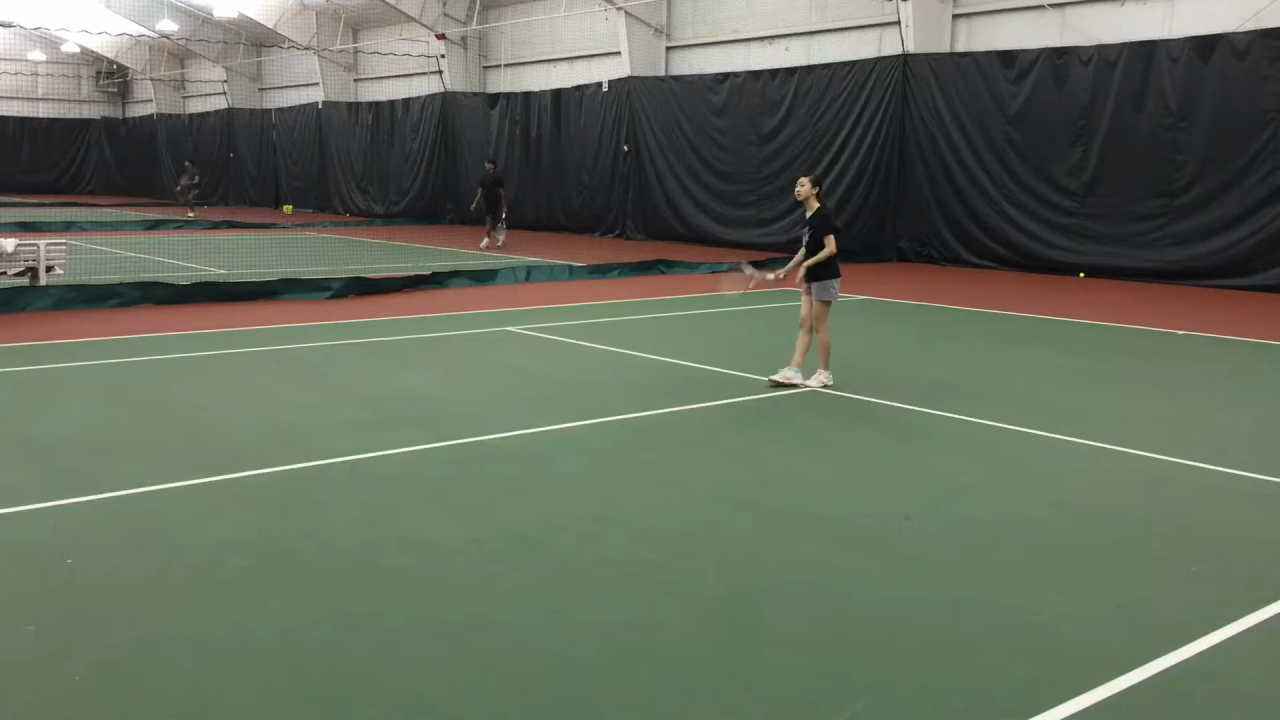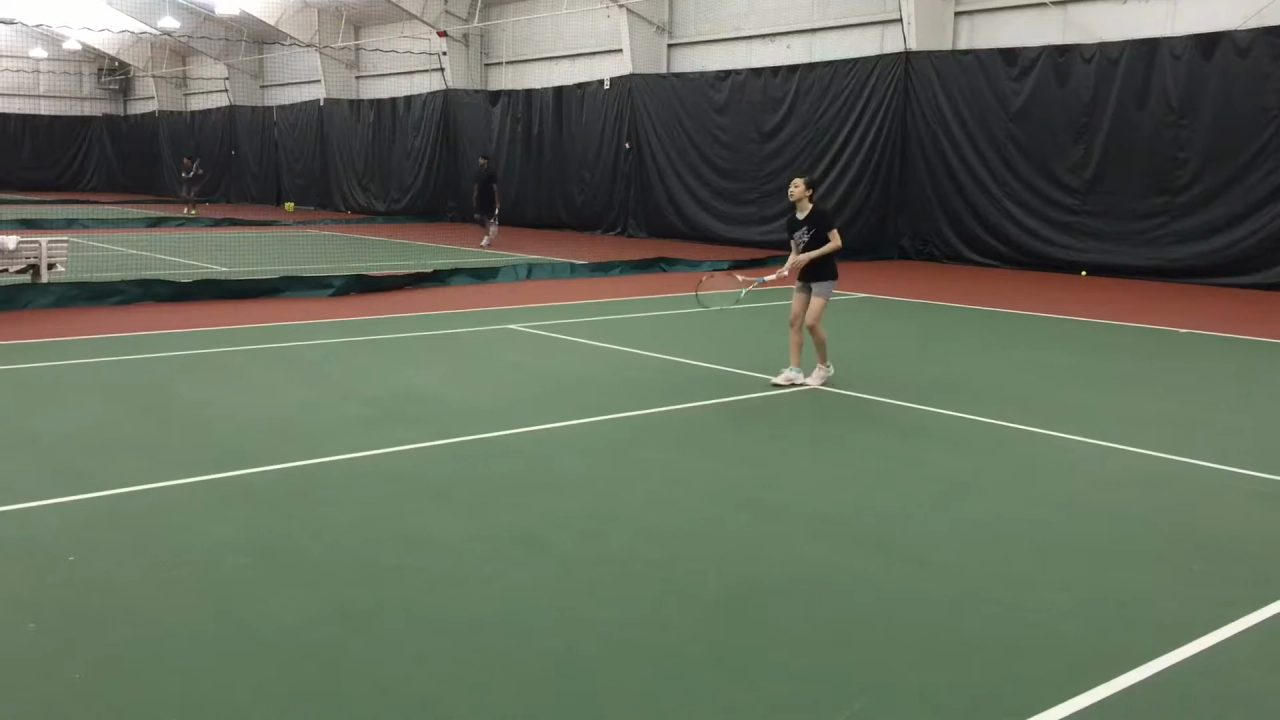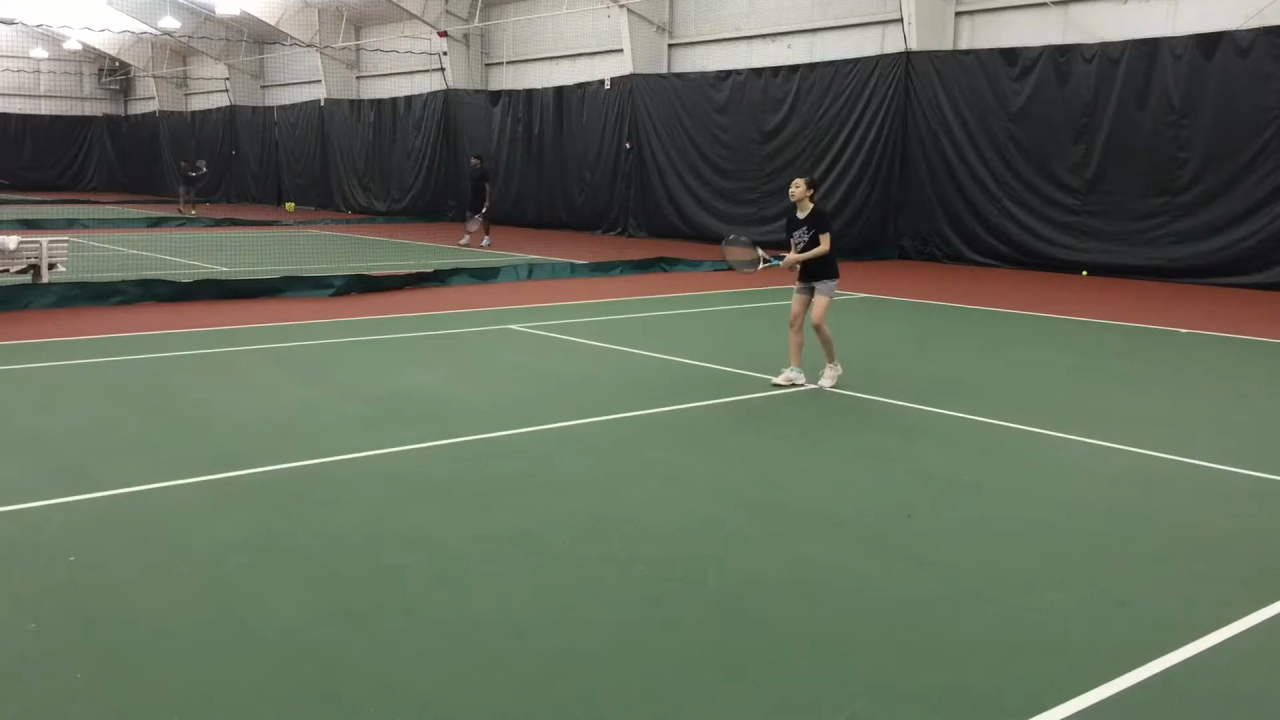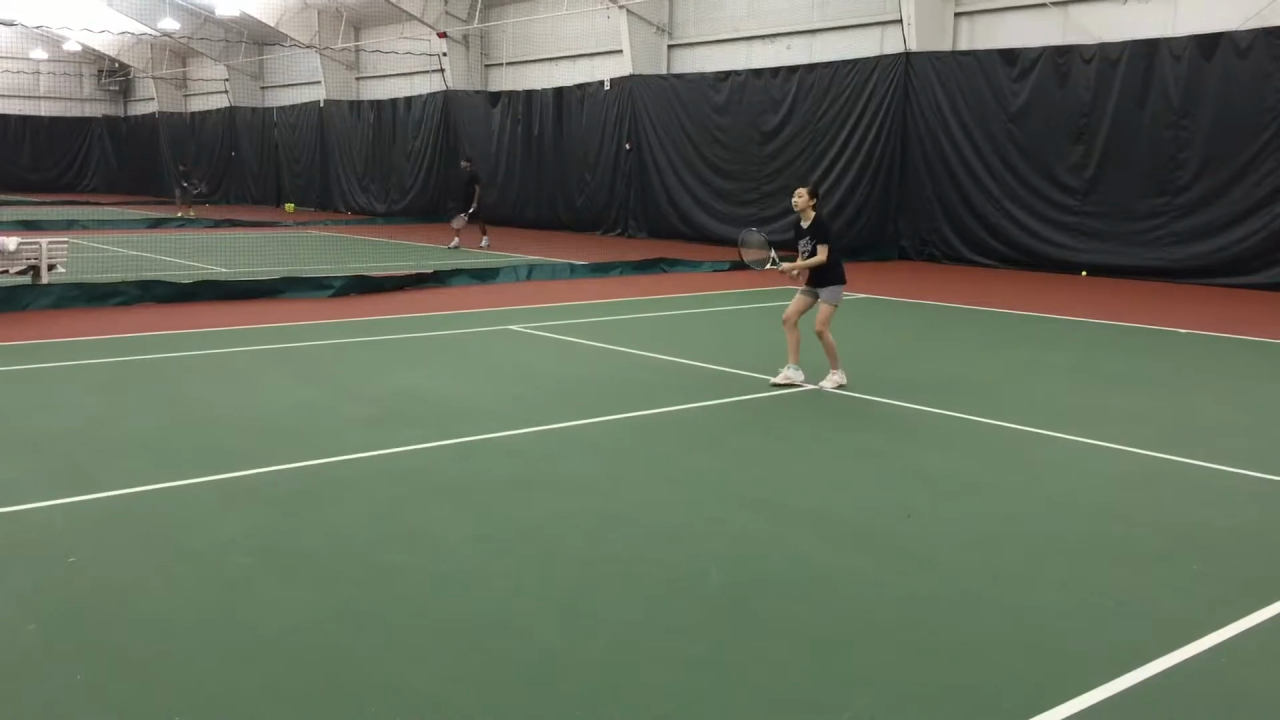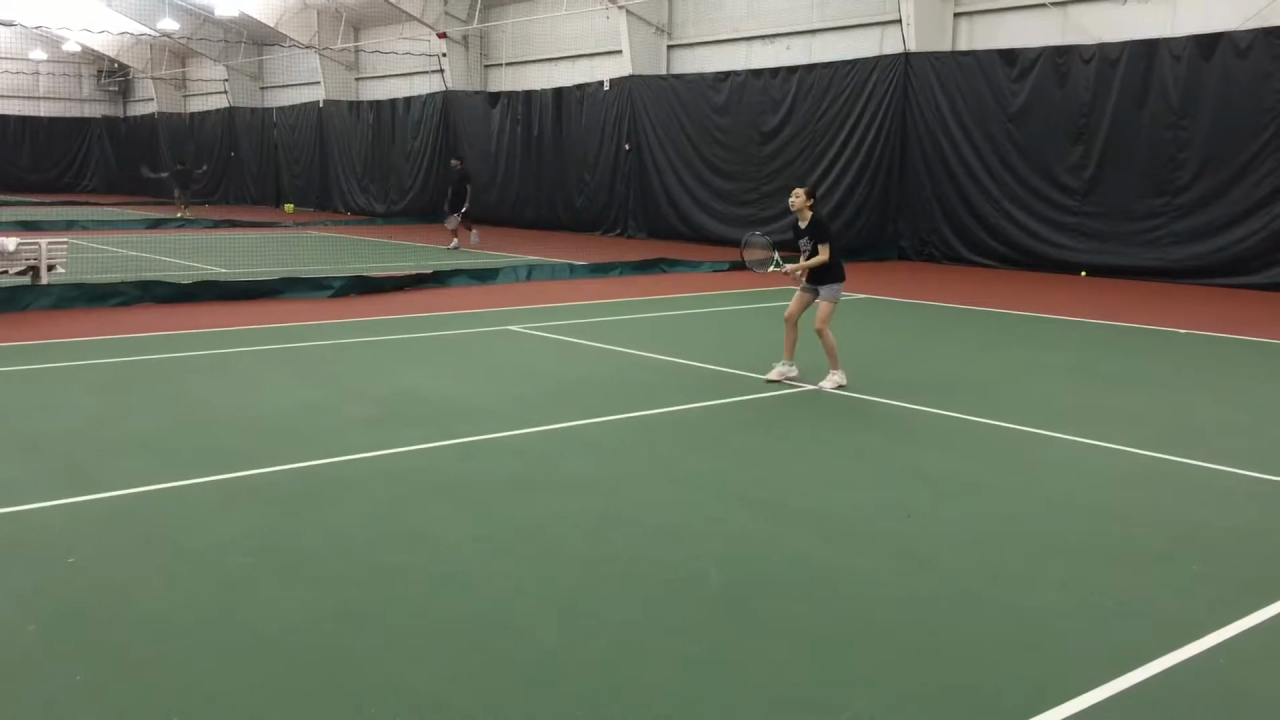
dt=0.2s
person 1, frame 1
left shoulder: (822, 215)
right shoulder: (808, 215)
left elbow: (831, 249)
left wrist: (806, 265)
right wrist: (787, 268)
left hip: (825, 276)
right hip: (812, 277)
left knee: (818, 325)
right knee: (804, 324)
left ankle: (824, 373)
right ankle: (793, 371)
person 1, frame 2
left shoulder: (819, 214)
right shoulder: (792, 220)
left elbow: (837, 243)
right elbow: (795, 252)
left wrist: (810, 256)
right wrist: (787, 267)
left hip: (824, 276)
right hip: (804, 277)
left knee: (811, 322)
right knee: (794, 320)
left ankle: (824, 366)
right ankle: (794, 371)
person 1, frame 3
left shoulder: (819, 215)
right shoulder: (791, 219)
left elbow: (825, 247)
left wrist: (798, 257)
right wrist: (790, 261)
left hip: (826, 276)
right hip: (805, 277)
left knee: (817, 322)
right knee: (794, 322)
left ankle: (832, 365)
right ankle: (795, 371)
person 1, frame 4
left shoulder: (820, 223)
right shoulder: (798, 226)
left elbow: (822, 258)
left wrist: (794, 266)
right wrist: (796, 270)
left hip: (831, 281)
right hip: (812, 281)
left knee: (820, 329)
right knee: (788, 318)
left ankle: (837, 373)
right ankle: (793, 370)
person 1, frame 5
left shoulder: (818, 222)
right shoulder: (796, 225)
left elbow: (824, 256)
left wrist: (797, 267)
right wrist: (799, 271)
left hip: (831, 278)
right hip: (812, 279)
left knee: (820, 326)
right knee: (790, 317)
left ankle: (837, 373)
right ankle: (787, 365)
